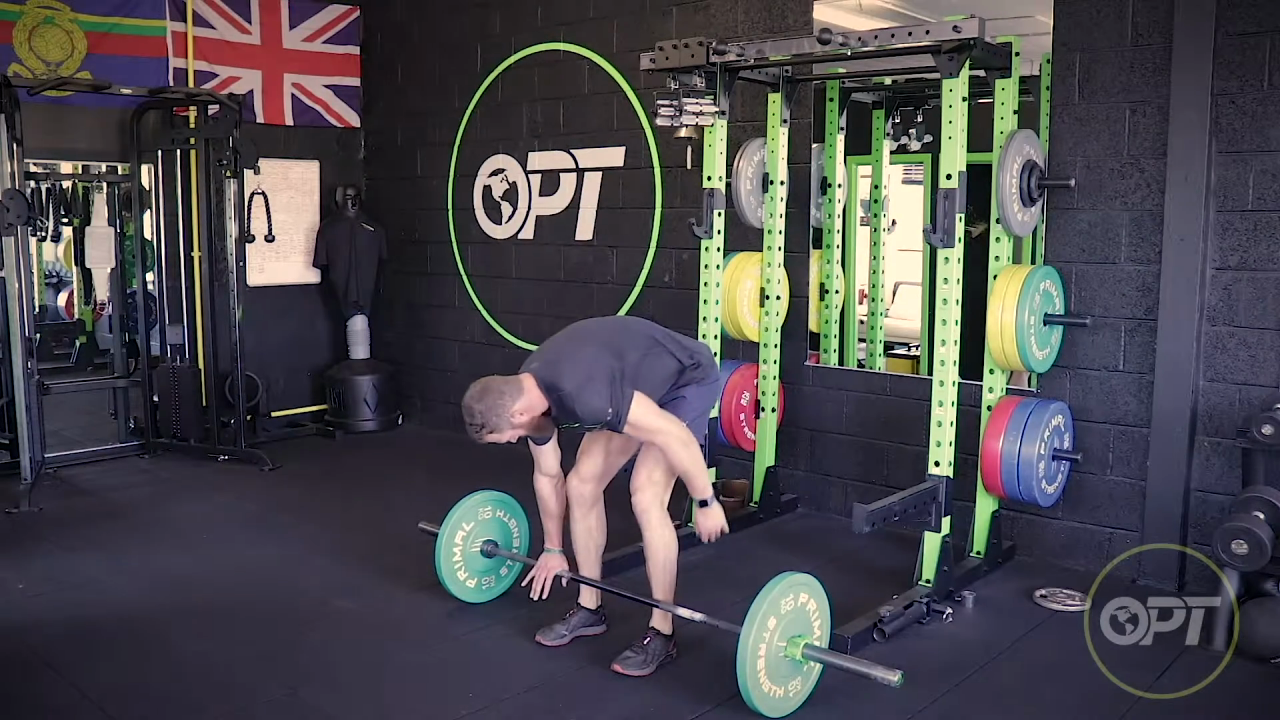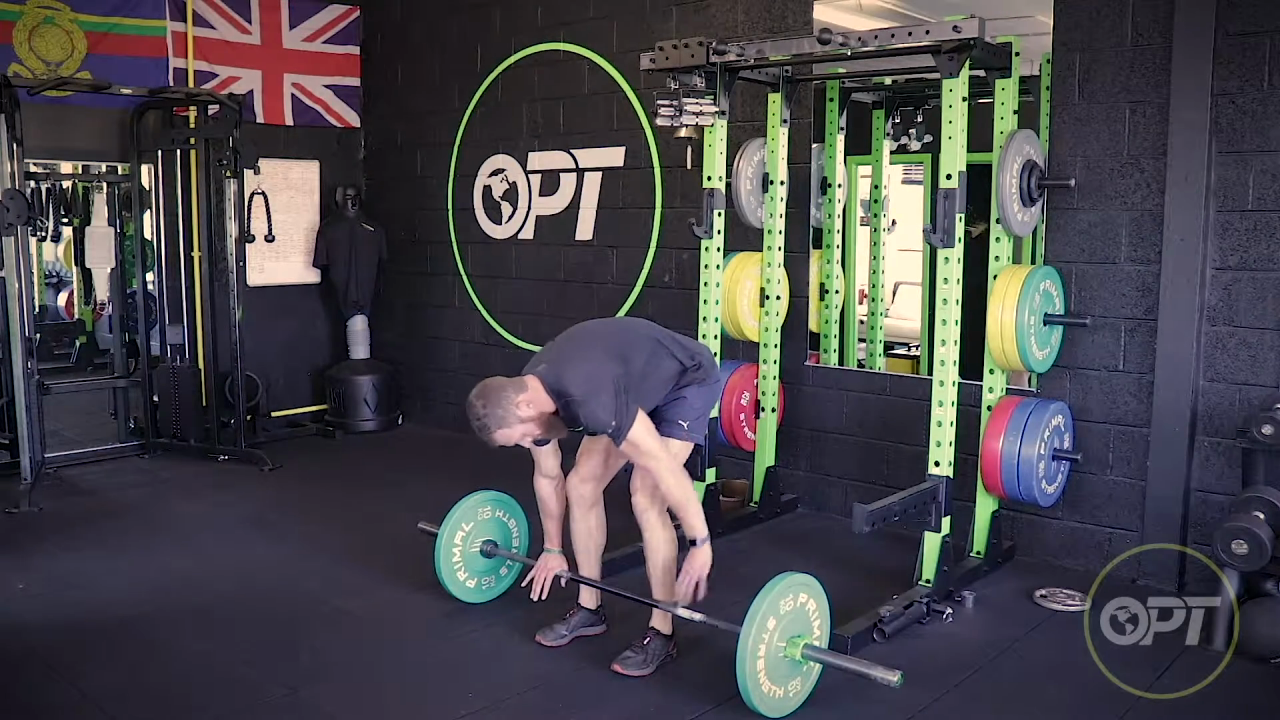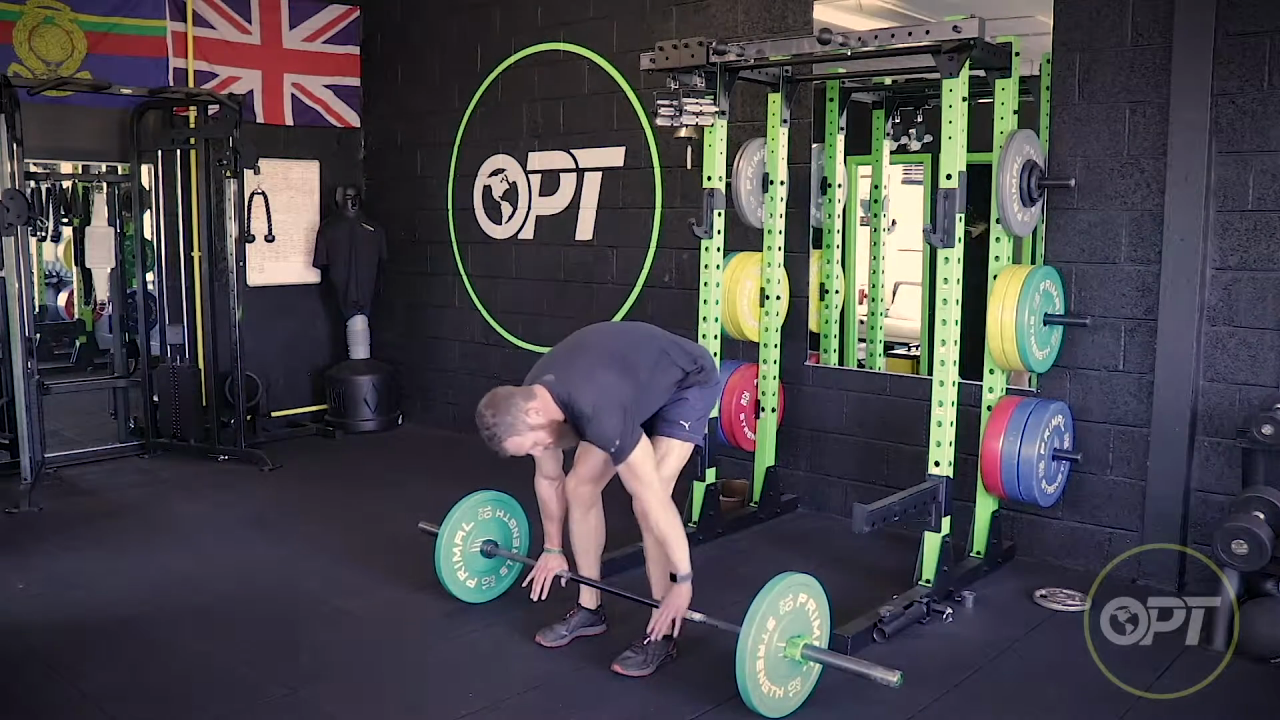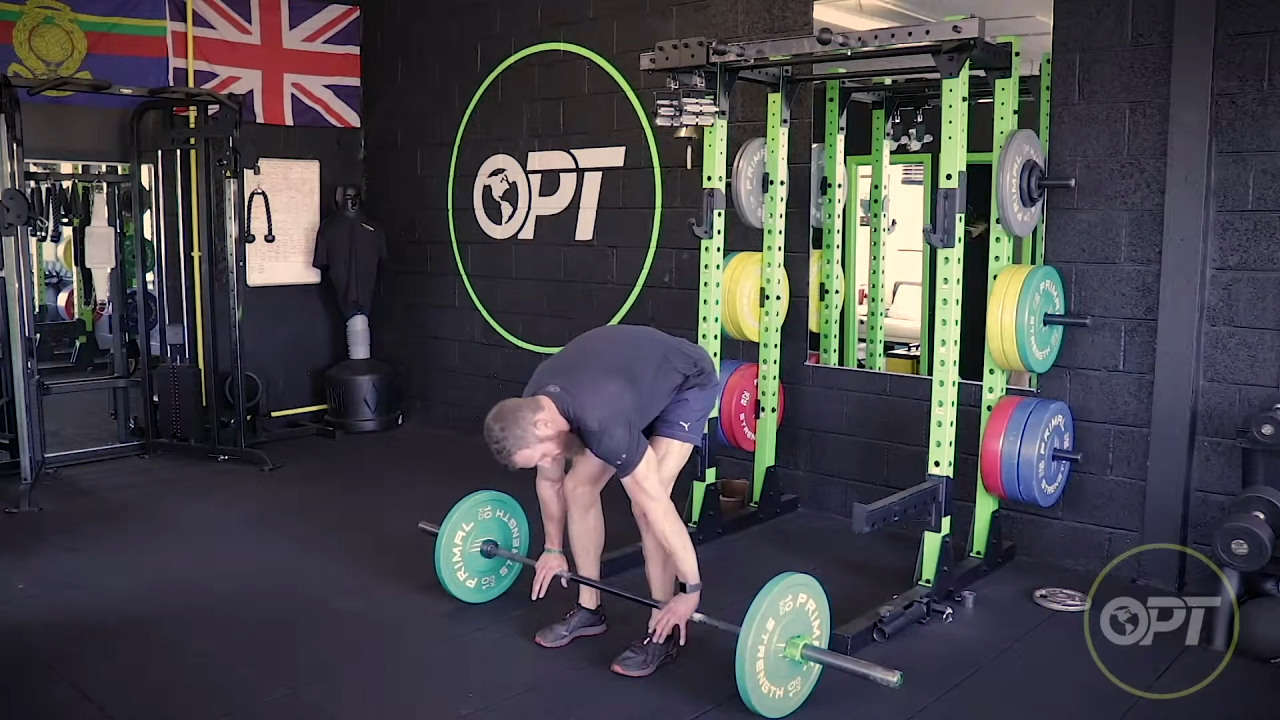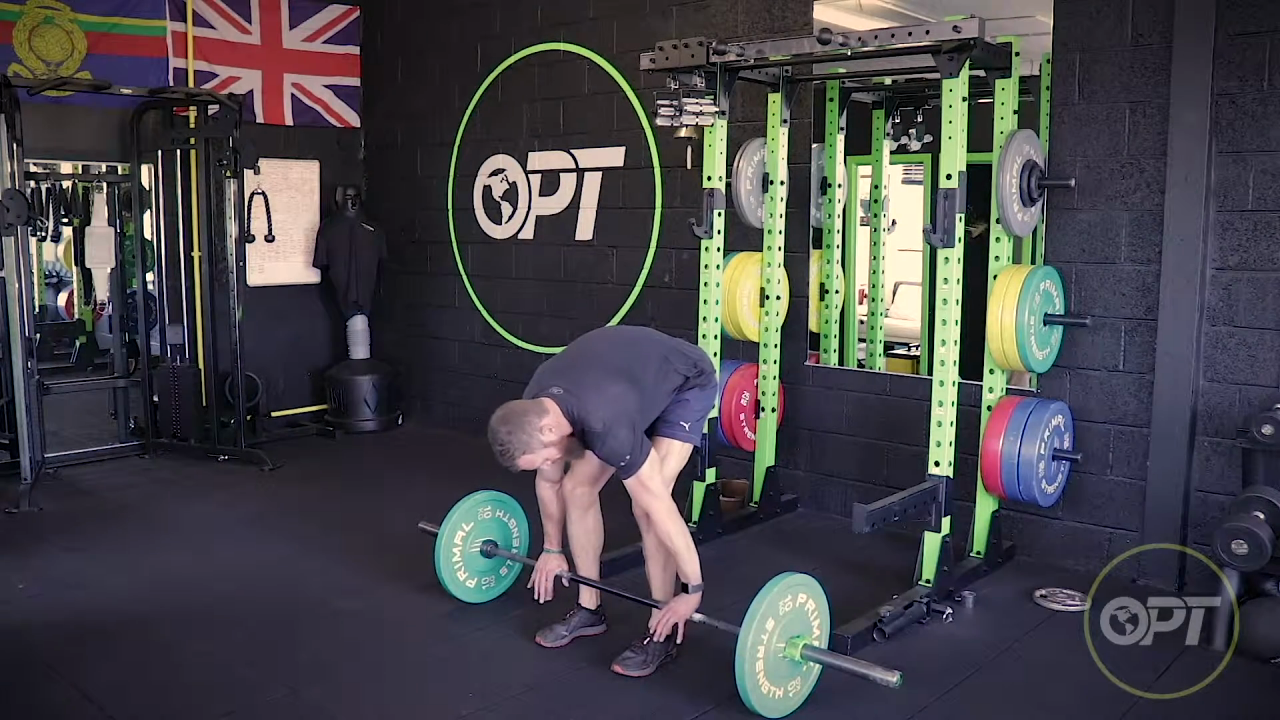
dt=0.2s
person 1, frame 1
left shoulder: (582, 393)
right shoulder: (528, 395)
left elbow: (673, 439)
right elbow: (548, 475)
left wrist: (706, 503)
right wrist: (552, 548)
left hip: (687, 380)
right hip: (636, 383)
left knee: (646, 497)
right knee: (581, 485)
left ankle: (662, 633)
right ankle: (589, 609)
person 1, frame 2
left shoulder: (588, 398)
right shoulder: (529, 394)
left elbow: (664, 469)
right elbow: (548, 477)
left wrist: (698, 543)
right wrist: (552, 548)
left hip: (687, 381)
right hip: (636, 381)
left knee: (646, 497)
right knee: (581, 485)
left ankle: (661, 633)
right ankle: (590, 609)
person 1, frame 3
left shoulder: (595, 410)
right shoulder: (532, 401)
left elbow: (653, 499)
right elbow: (549, 479)
left wrist: (682, 581)
right wrist: (553, 548)
left hip: (687, 382)
right hip: (636, 379)
left knee: (645, 496)
right knee: (579, 485)
left ankle: (662, 631)
right ankle: (589, 609)
person 1, frame 4
left shoulder: (601, 422)
right shoulder: (531, 410)
left elbow: (658, 510)
right elbow: (550, 482)
left wrist: (690, 589)
right wrist: (553, 548)
left hip: (687, 384)
right hip: (634, 377)
left knee: (645, 503)
right knee: (578, 486)
left ankle: (662, 632)
right ankle: (589, 609)
person 1, frame 5
left shoulder: (604, 425)
right shoulder: (533, 412)
left elbow: (661, 511)
right elbow: (550, 483)
left wrist: (692, 590)
right wrist: (552, 549)
left hip: (686, 384)
right hip: (633, 377)
left knee: (646, 504)
right knee: (577, 487)
left ankle: (663, 632)
right ankle: (589, 608)
